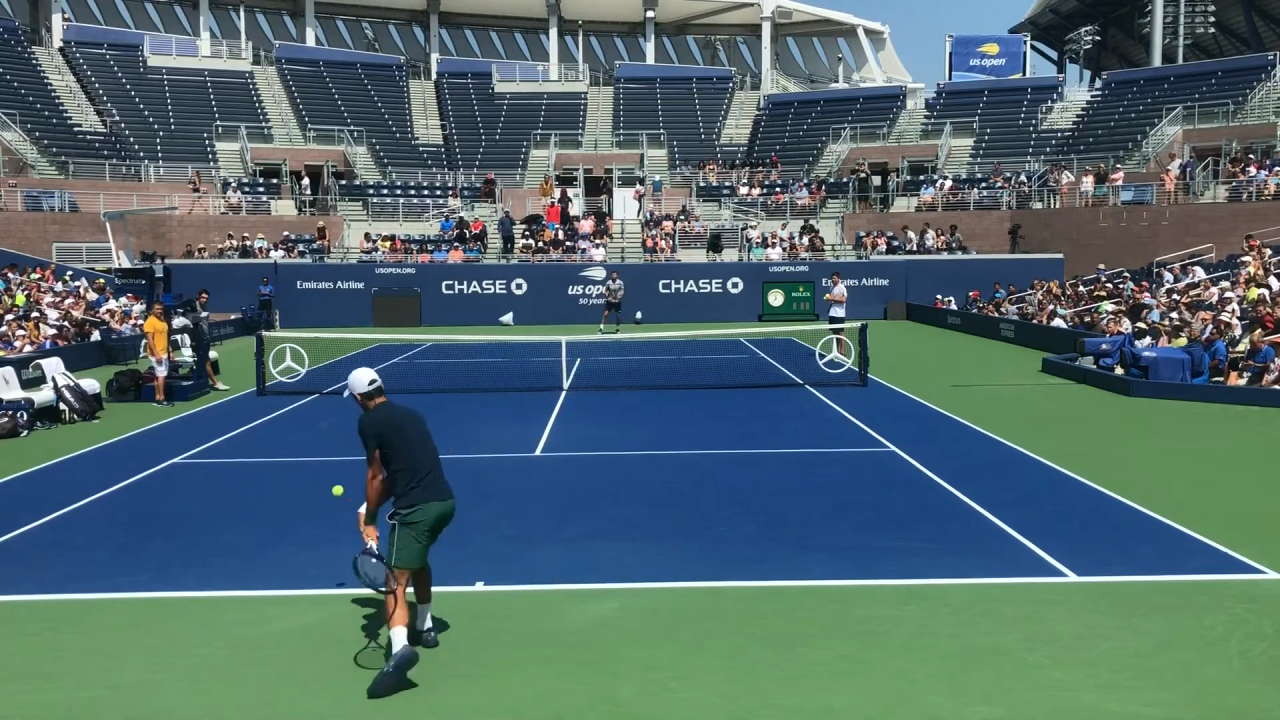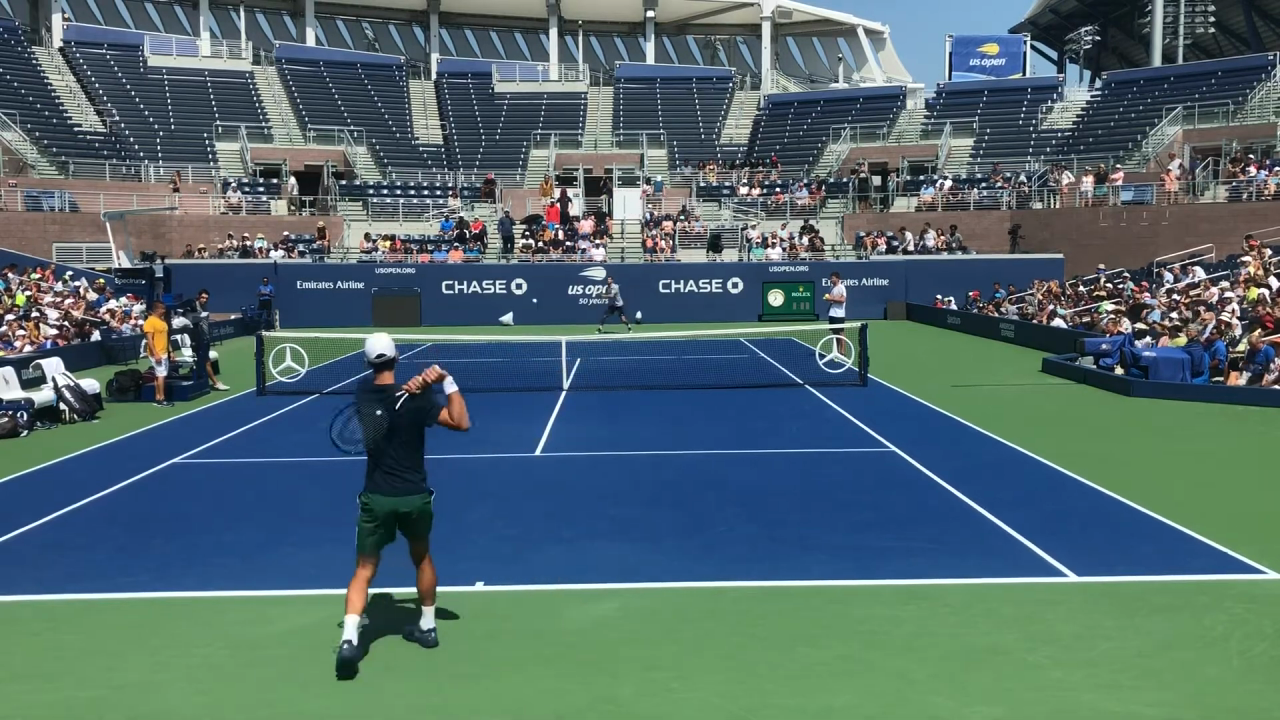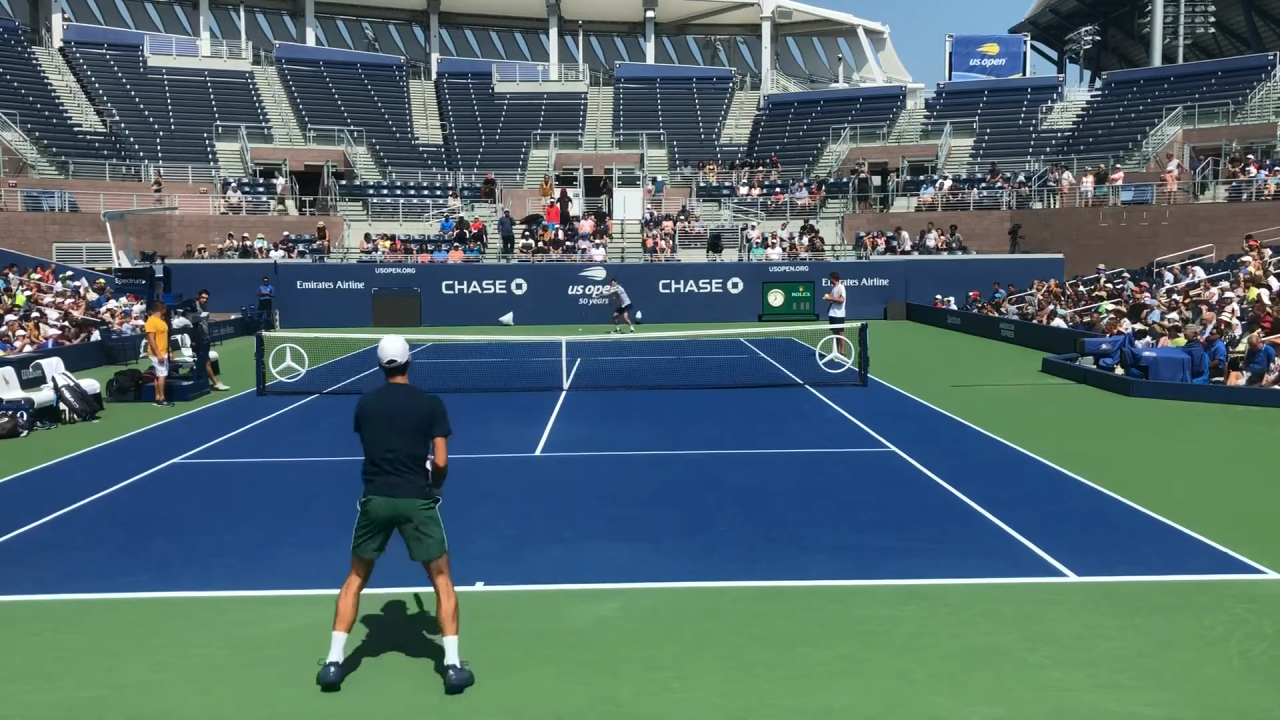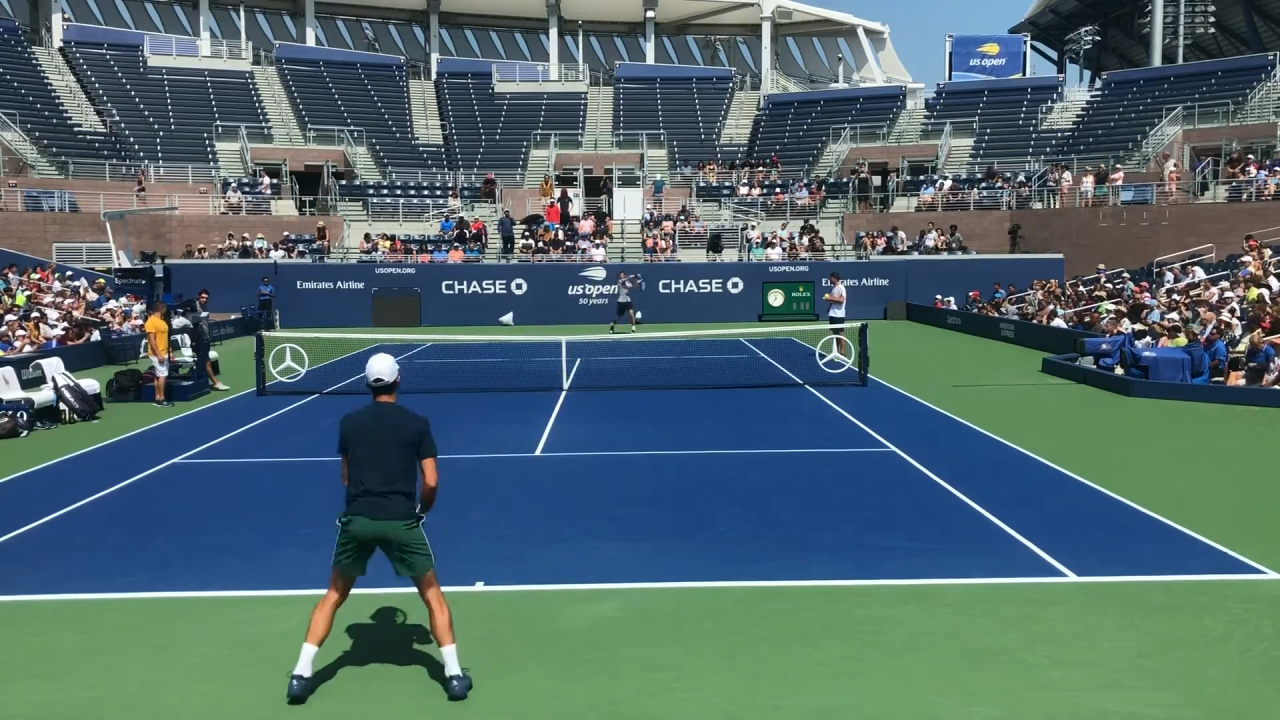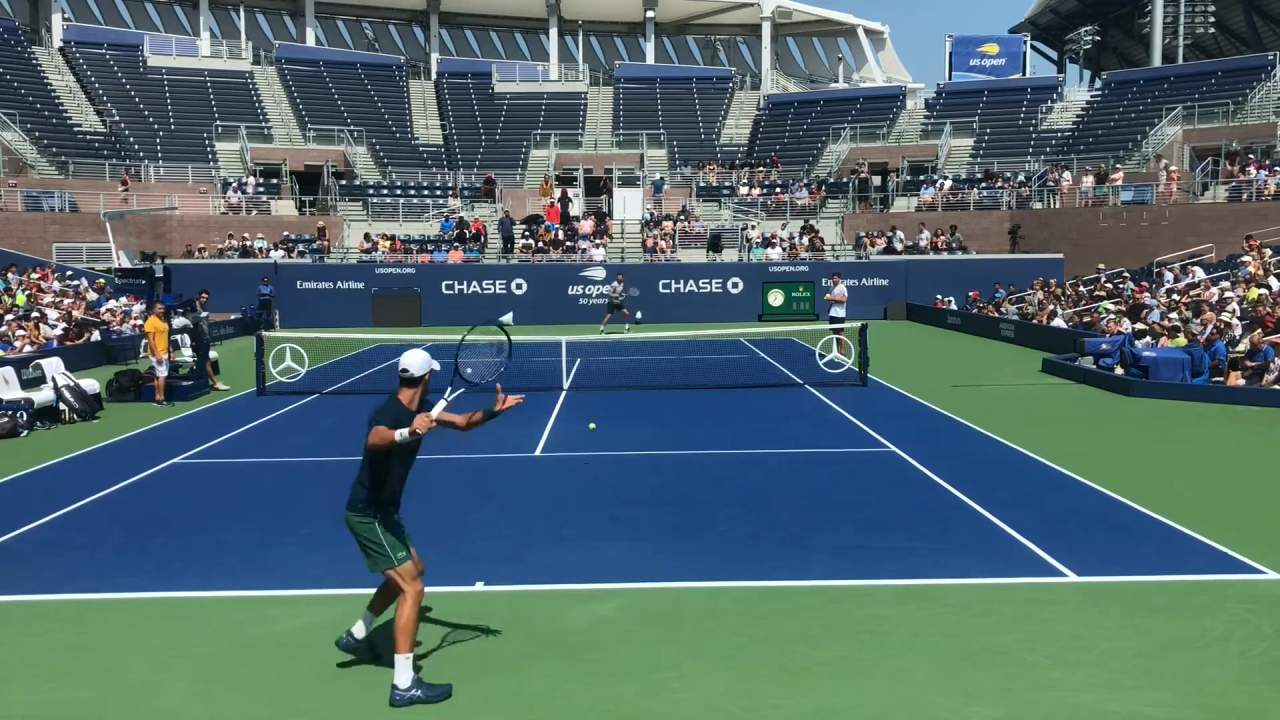
dt=0.5s
person 1, frame 1
left shoulder: (368, 422)
right shoulder: (408, 414)
left elbow: (377, 477)
left wrist: (368, 518)
right wrist: (368, 513)
left hip: (417, 507)
right hip: (443, 501)
left knee: (396, 583)
right knee: (416, 559)
left ankle: (400, 649)
right ankle: (425, 629)
person 1, frame 2
left shoulder: (362, 394)
right shoulder: (417, 400)
right elbow: (462, 423)
left wrist: (418, 382)
right wrist: (445, 379)
left hip: (376, 496)
right hip: (414, 495)
left knee: (364, 570)
right knee: (422, 558)
left ankle: (349, 640)
right ankle: (426, 627)
person 1, frame 3
left shoulder: (364, 404)
right shoulder: (431, 404)
right elbow: (441, 462)
right wrist: (434, 481)
left hip: (375, 500)
right hip: (417, 502)
left knee: (355, 579)
right knee: (442, 580)
left ankle: (333, 663)
right ankle: (453, 667)
person 1, frame 4
left shoulder: (349, 423)
right shoulder: (416, 423)
left elbow: (347, 479)
right elbow: (430, 482)
right wrist: (420, 508)
left hip: (356, 519)
right hip: (398, 520)
left knee: (334, 594)
right knee: (432, 594)
left ankle: (301, 675)
right ankle: (454, 675)
person 1, frame 5
left shoulder: (419, 409)
right shoulder: (387, 411)
left elbow: (464, 422)
right elbow: (374, 440)
left wrist: (494, 410)
right wrist: (406, 432)
left hip: (380, 512)
right hip: (367, 514)
left knee: (411, 571)
right knee: (411, 589)
left ankle: (356, 635)
right ankle: (403, 684)
